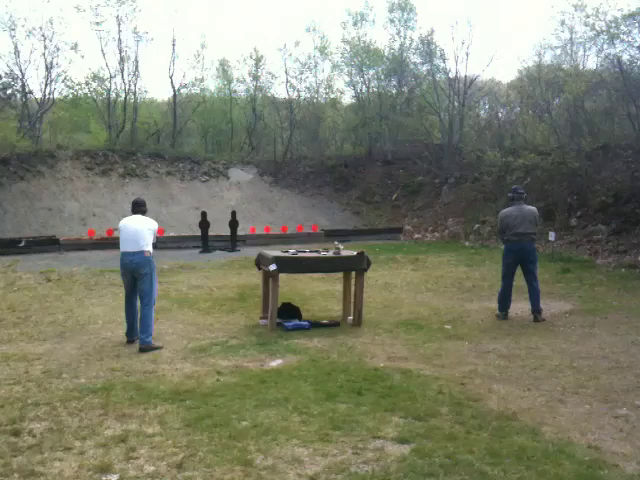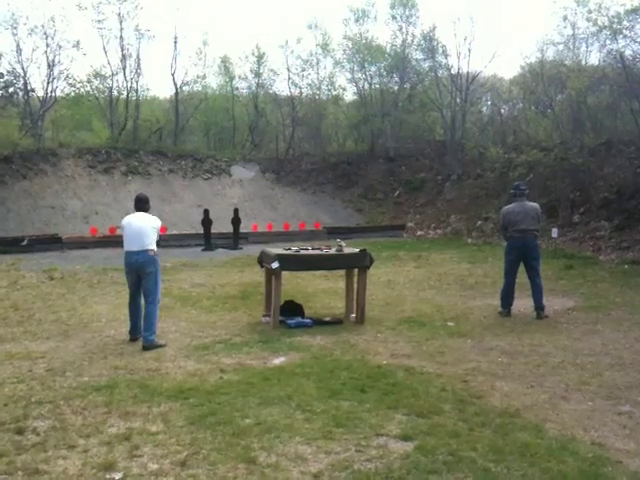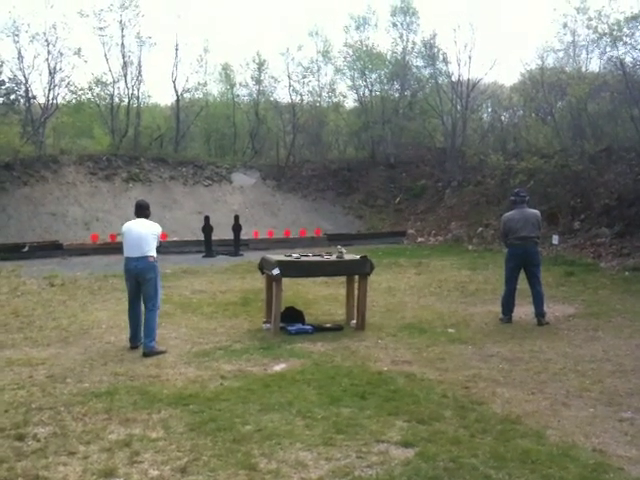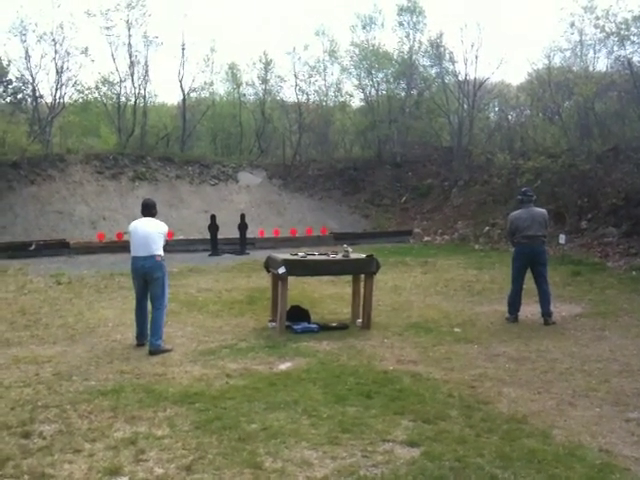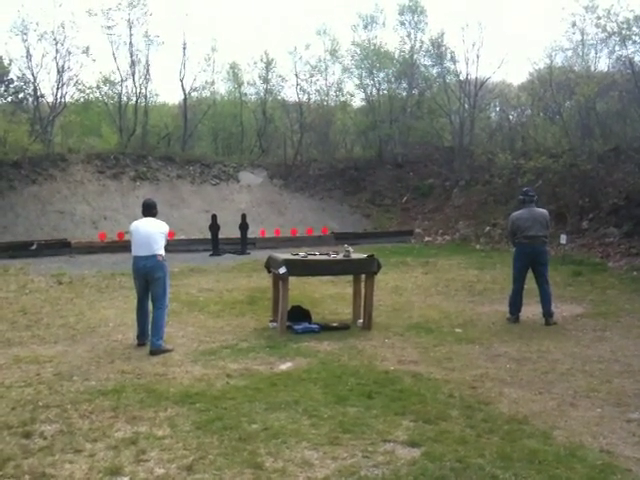
dt=1s
person 1, frame 1
left shoulder: (123, 223)
right shoulder: (152, 223)
left elbow: (124, 240)
left hip: (125, 259)
right hip: (143, 259)
left knee: (130, 298)
right knee: (147, 301)
left ankle: (131, 335)
right ankle: (145, 341)
person 1, frame 2
left shoulder: (125, 221)
right shoulder: (155, 221)
left elbow: (126, 238)
left hip: (130, 258)
right hip: (148, 258)
left knee: (134, 296)
right knee: (151, 299)
left ankle: (135, 333)
right ankle: (149, 339)
person 1, frame 3
left shoulder: (126, 227)
right shoulder: (155, 227)
left elbow: (126, 244)
left hip: (129, 265)
right hip: (148, 264)
left knee: (133, 304)
right knee: (151, 306)
left ankle: (135, 340)
right ankle: (149, 346)
person 1, frame 4
left shoulder: (132, 226)
right shoulder: (162, 226)
left elbow: (133, 244)
left hip: (136, 264)
right hip: (155, 263)
left knee: (140, 302)
right knee: (159, 304)
left ankle: (141, 338)
right ankle: (155, 344)
person 1, frame 5
left shoulder: (133, 226)
right shoulder: (163, 226)
left elbow: (134, 244)
left hip: (138, 263)
right hip: (156, 263)
left knee: (142, 301)
right knee: (160, 304)
left ankle: (142, 338)
right ankle: (156, 344)
person 2, frame 1
left shoulder: (504, 213)
right shoulder: (533, 211)
left elbow: (500, 233)
right elbow: (536, 228)
left hip: (511, 247)
right hip: (528, 246)
left knee: (507, 281)
right knee: (532, 281)
left ankle: (503, 311)
right ankle: (537, 313)
person 2, frame 2
left shoulder: (506, 210)
right shoulder: (536, 208)
left elbow: (502, 230)
right elbow: (538, 225)
left hip: (514, 244)
right hip: (531, 243)
left knee: (509, 277)
right knee: (535, 277)
left ankle: (506, 308)
right ankle: (540, 310)
person 2, frame 3
left shoulder: (507, 217)
right shoulder: (536, 214)
left elbow: (503, 237)
right elbow: (539, 232)
left hip: (514, 251)
right hip: (532, 250)
left knee: (510, 285)
right knee: (536, 285)
left ankle: (506, 315)
right ankle: (540, 317)
person 2, frame 4
left shoulder: (514, 216)
right shoulder: (543, 214)
left elbow: (510, 236)
right elbow: (546, 232)
left hip: (521, 250)
right hip: (539, 249)
left knee: (517, 284)
right knee: (542, 284)
left ankle: (513, 314)
right ankle: (547, 316)
person 2, frame 5
left shoulder: (515, 216)
right shoulder: (544, 214)
left elbow: (511, 236)
right elbow: (547, 232)
left hip: (522, 250)
right hip: (540, 249)
left knee: (518, 284)
right knee: (544, 284)
left ankle: (514, 315)
right ankle: (548, 316)
